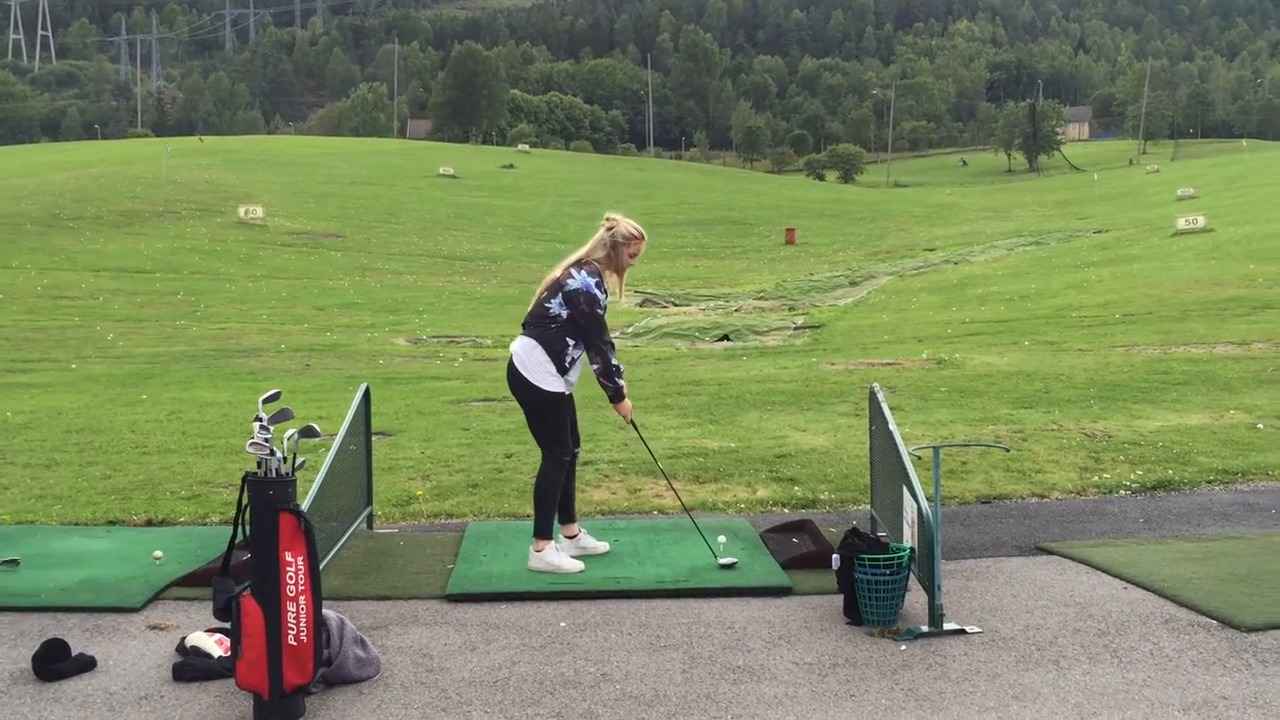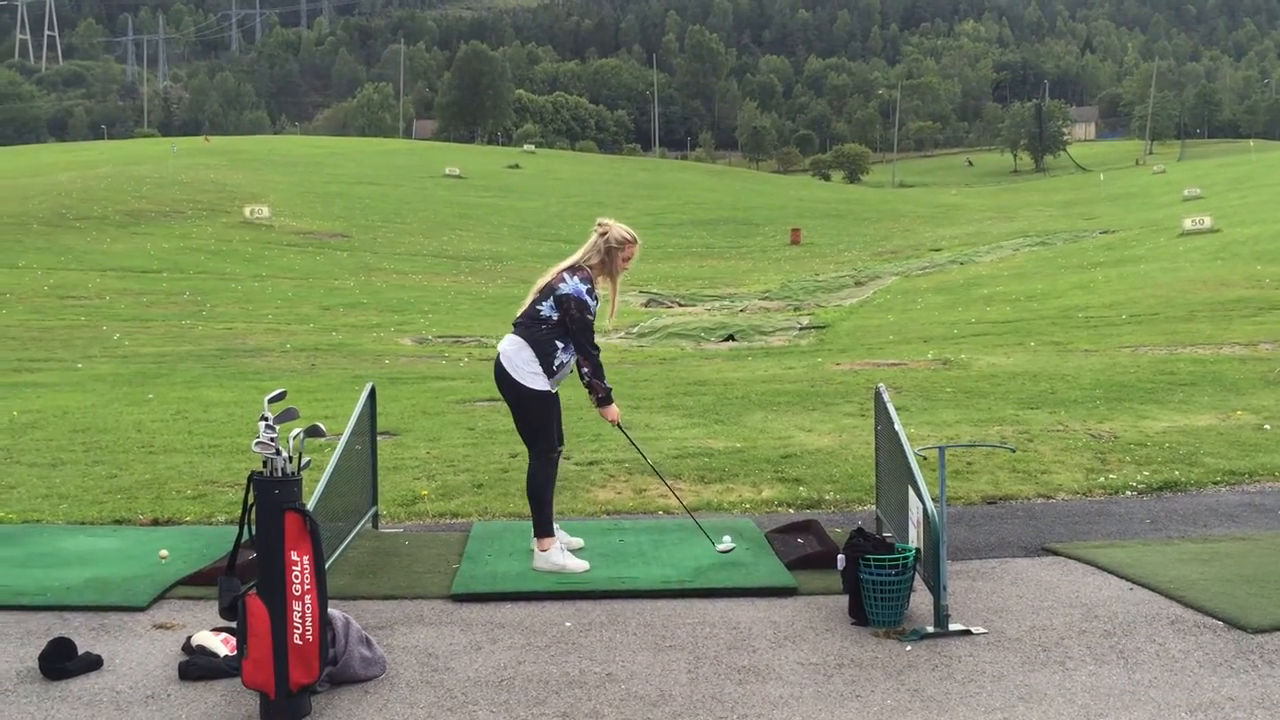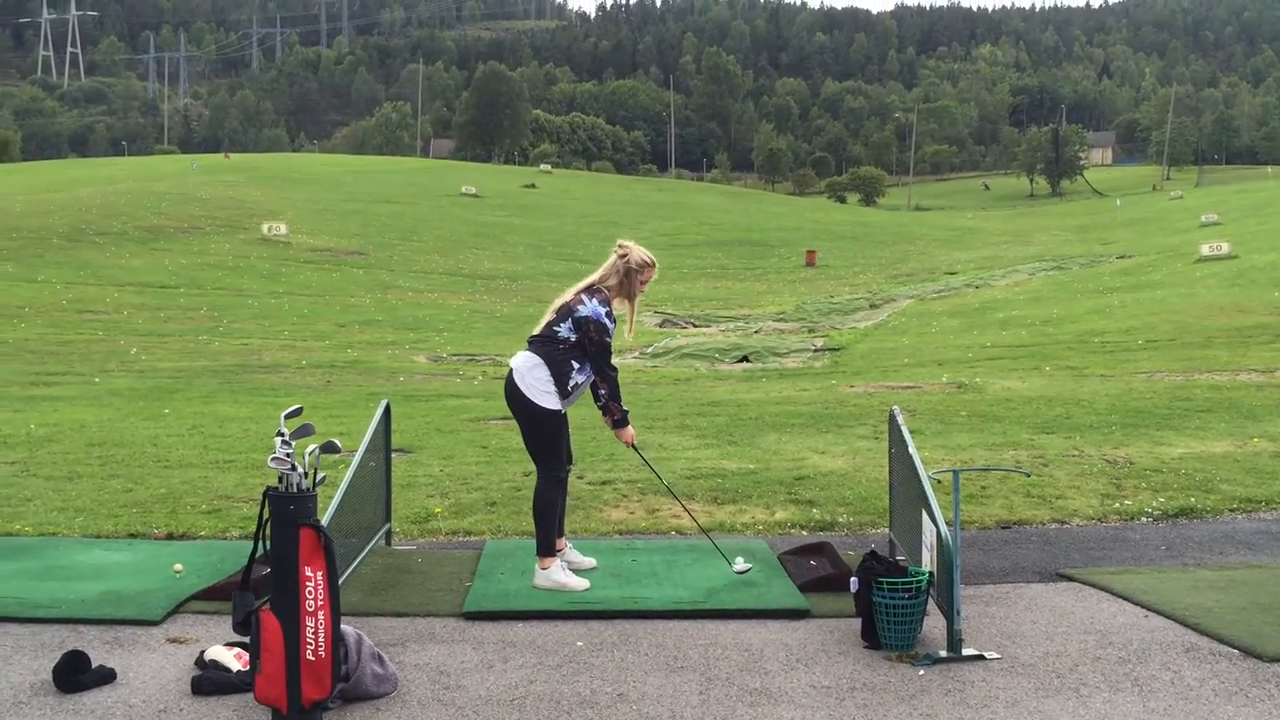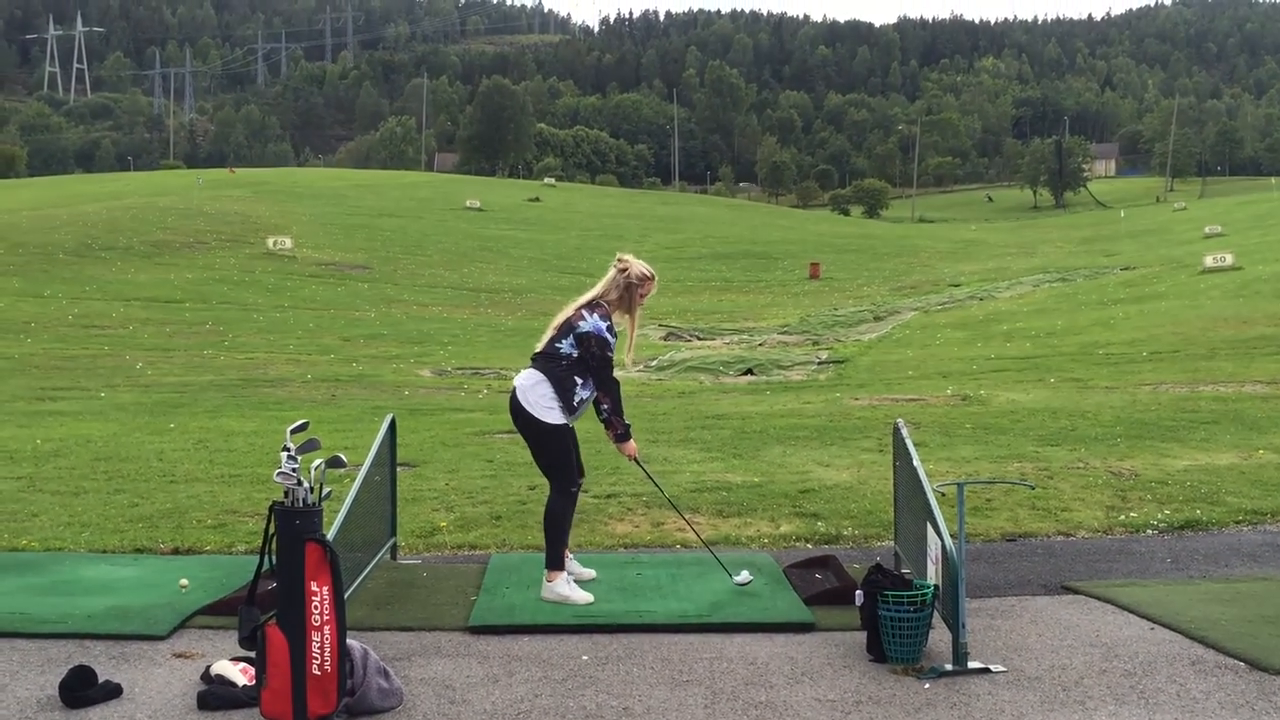
dt=0.7s
person 1, frame 1
left shoulder: (584, 274)
right shoulder: (587, 282)
left elbow: (598, 338)
right elbow: (595, 344)
left wrist: (617, 378)
right wrist: (617, 395)
left hip: (540, 370)
right hip: (537, 372)
left knee: (568, 450)
right knee: (557, 454)
left ankle: (571, 535)
right ankle: (541, 549)
person 1, frame 2
left shoulder: (576, 278)
right shoulder: (578, 288)
left elbow: (578, 345)
right elbow: (586, 348)
left wrist: (596, 392)
right wrist: (604, 399)
left hip: (531, 370)
right hip: (523, 370)
left knee: (553, 448)
right knee: (543, 453)
left ankle: (546, 530)
right ankle: (546, 549)
person 1, frame 3
left shoulder: (592, 299)
right shoulder: (596, 309)
left elbow: (593, 366)
right elbow: (603, 369)
left wrist: (608, 411)
right wrist: (620, 420)
left hip: (538, 386)
right hip: (535, 389)
left knee: (561, 467)
right knee: (551, 471)
left ankle: (559, 547)
right ankle: (546, 566)
person 1, frame 4
left shoulder: (592, 314)
right shoulder: (597, 324)
left elbow: (595, 380)
right elbow: (605, 383)
left wrist: (610, 424)
right wrist: (622, 434)
left hip: (541, 403)
right hip: (539, 406)
left knee: (572, 480)
right knee: (565, 485)
left ankle: (561, 558)
right ankle: (554, 579)
